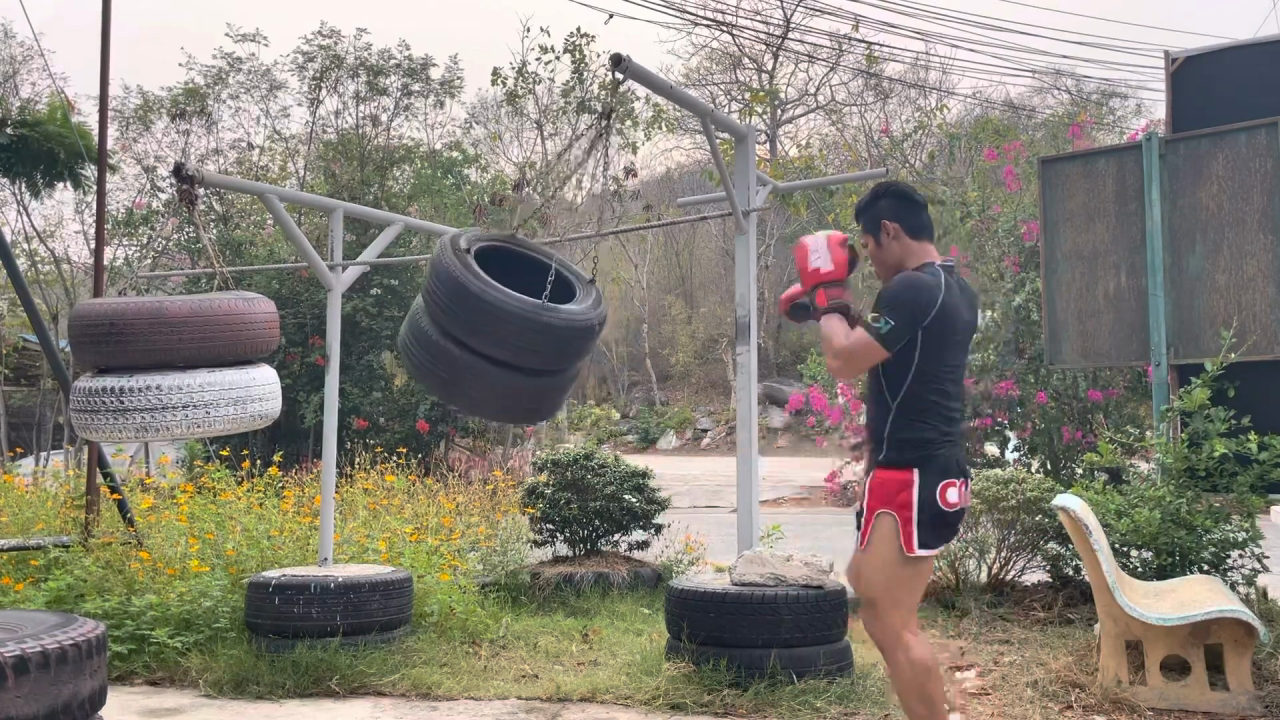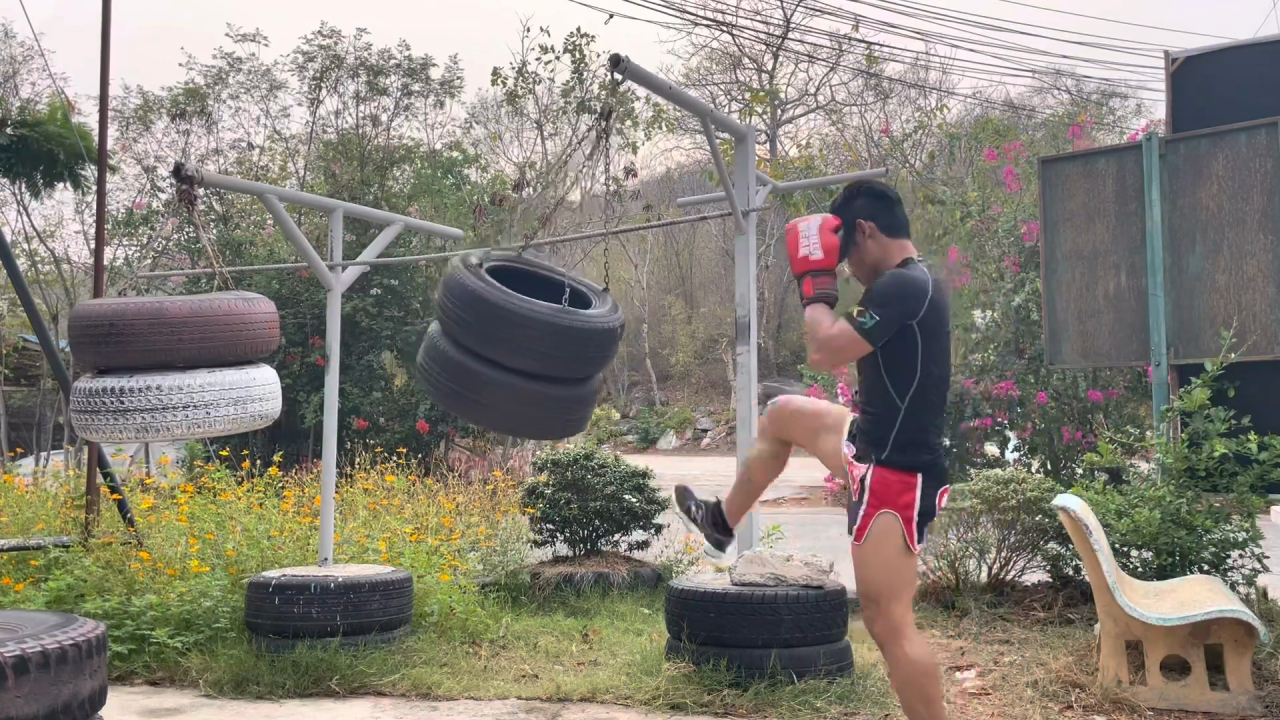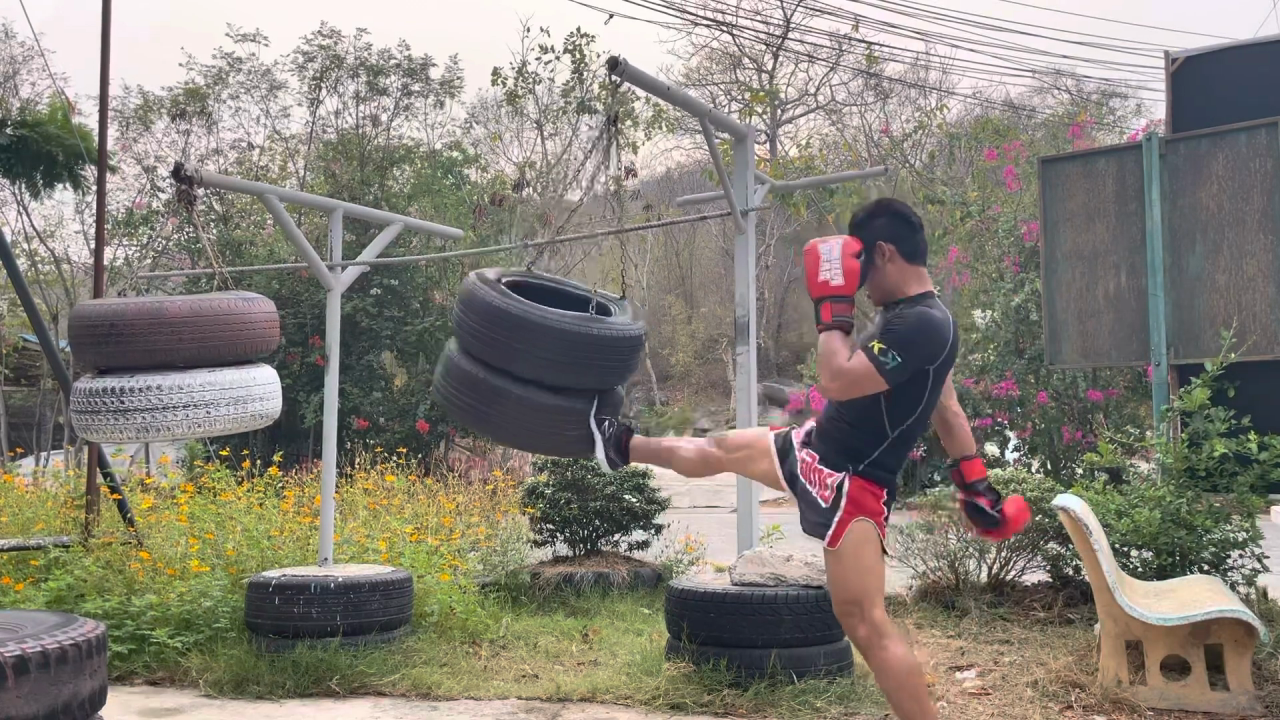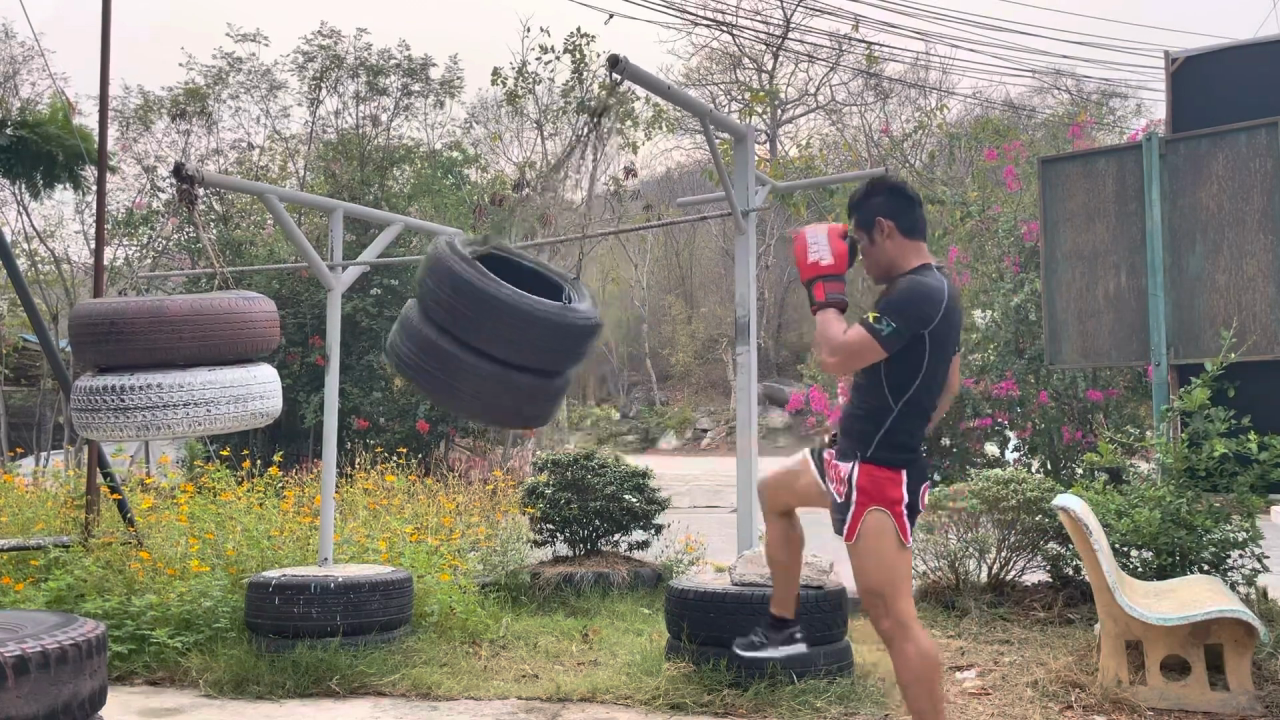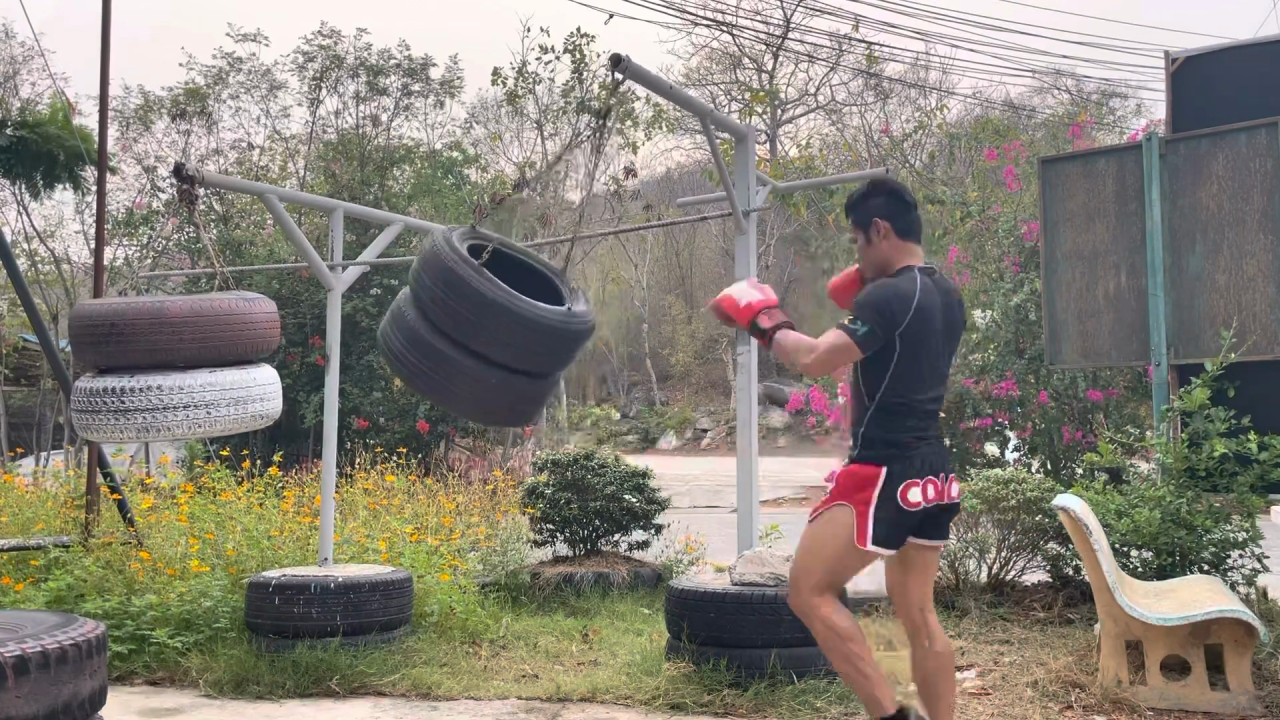
dt=0.2s
person 1, frame 1
left shoulder: (911, 289)
right shoulder: (954, 291)
left elbow: (844, 361)
left wrist: (823, 293)
right wrist: (839, 309)
left hip: (905, 475)
right hip: (941, 476)
left knee: (892, 626)
right knee: (868, 585)
person 1, frame 2
left shoulder: (902, 288)
right shoulder: (914, 283)
left elbow: (825, 352)
left wrist: (815, 282)
left hip: (896, 475)
right hip: (872, 445)
left knee: (889, 624)
right knee: (781, 414)
right ankle: (722, 523)
person 1, frame 3
left shoulder: (921, 326)
right shoulder: (913, 315)
left elbow: (838, 382)
right elbow: (947, 411)
left wrist: (831, 305)
right wrist: (974, 483)
left hip: (850, 485)
left knee: (865, 625)
right knee: (724, 447)
right ankle: (626, 445)
person 1, frame 4
left shoulder: (913, 297)
right shoulder: (933, 289)
left elbow: (835, 356)
right elbow: (949, 382)
left wrist: (823, 285)
left hip: (879, 474)
right hip: (853, 452)
left knee: (890, 615)
right knee: (774, 492)
right ankle: (783, 625)
person 1, frame 5
left shoulder: (890, 296)
right shoulder: (945, 296)
left elbow: (813, 360)
left wrist: (764, 323)
left hip: (883, 477)
right hip: (932, 475)
left knee: (808, 594)
right knee: (916, 614)
